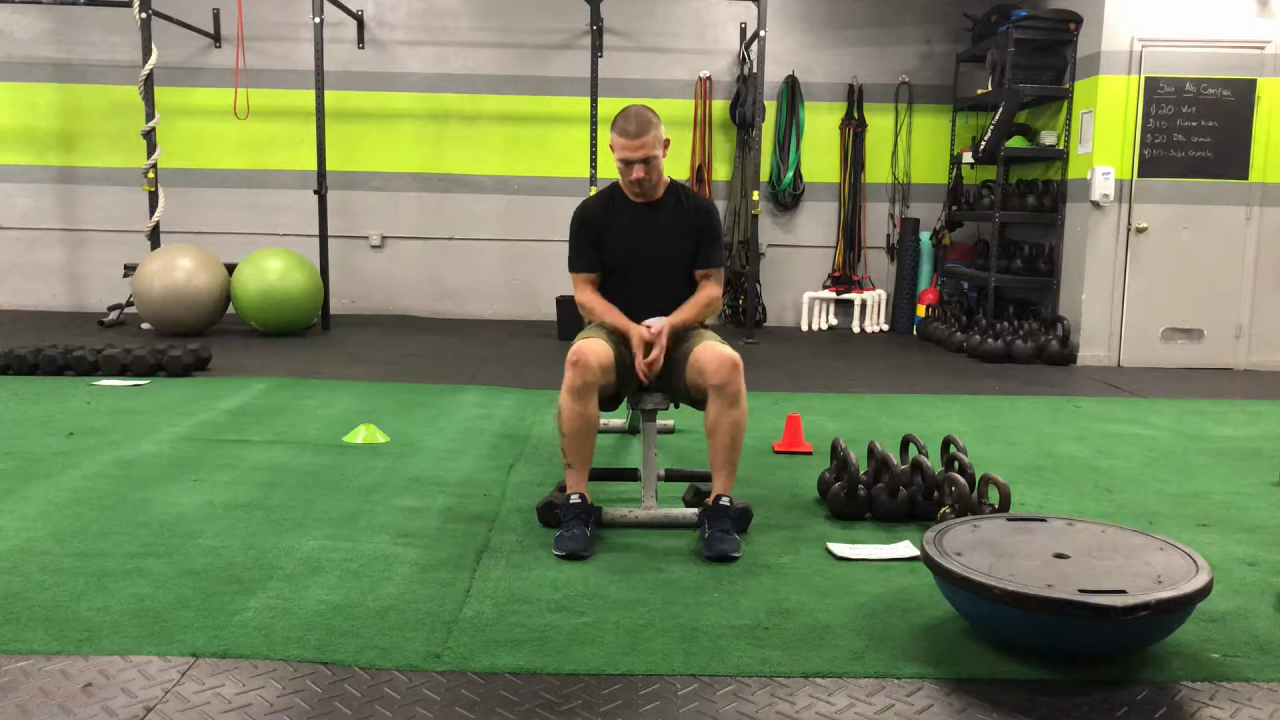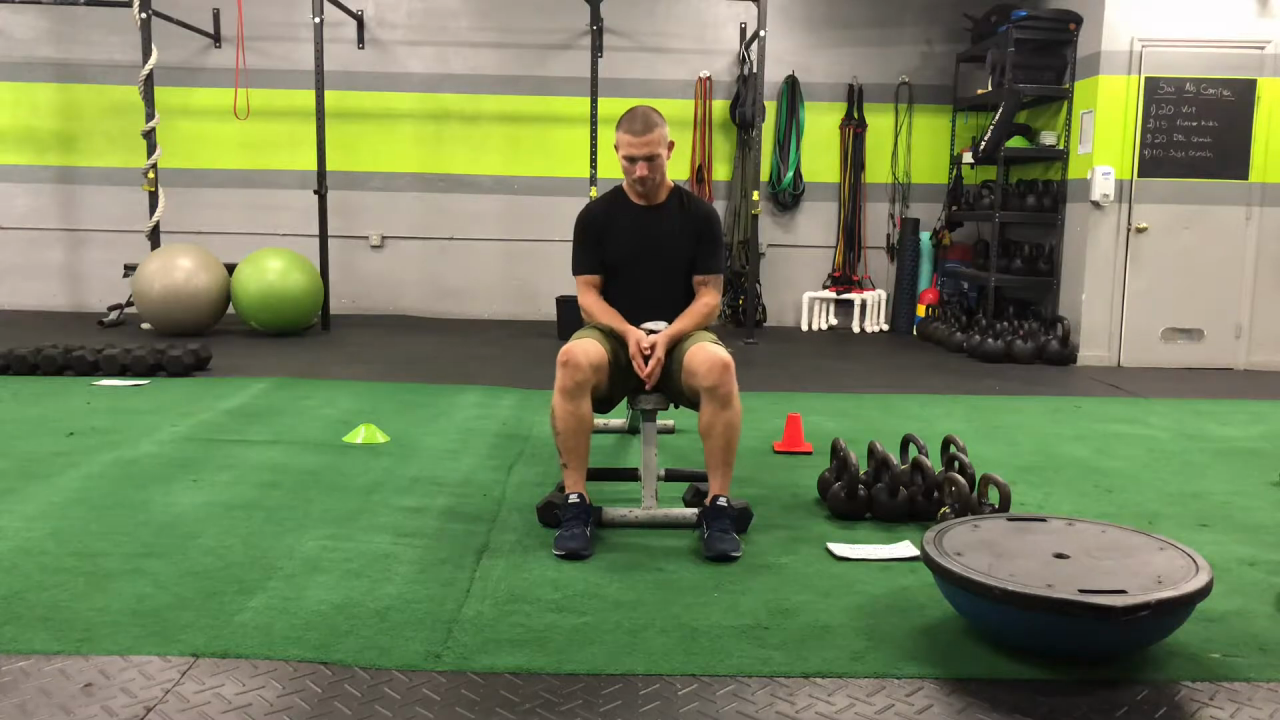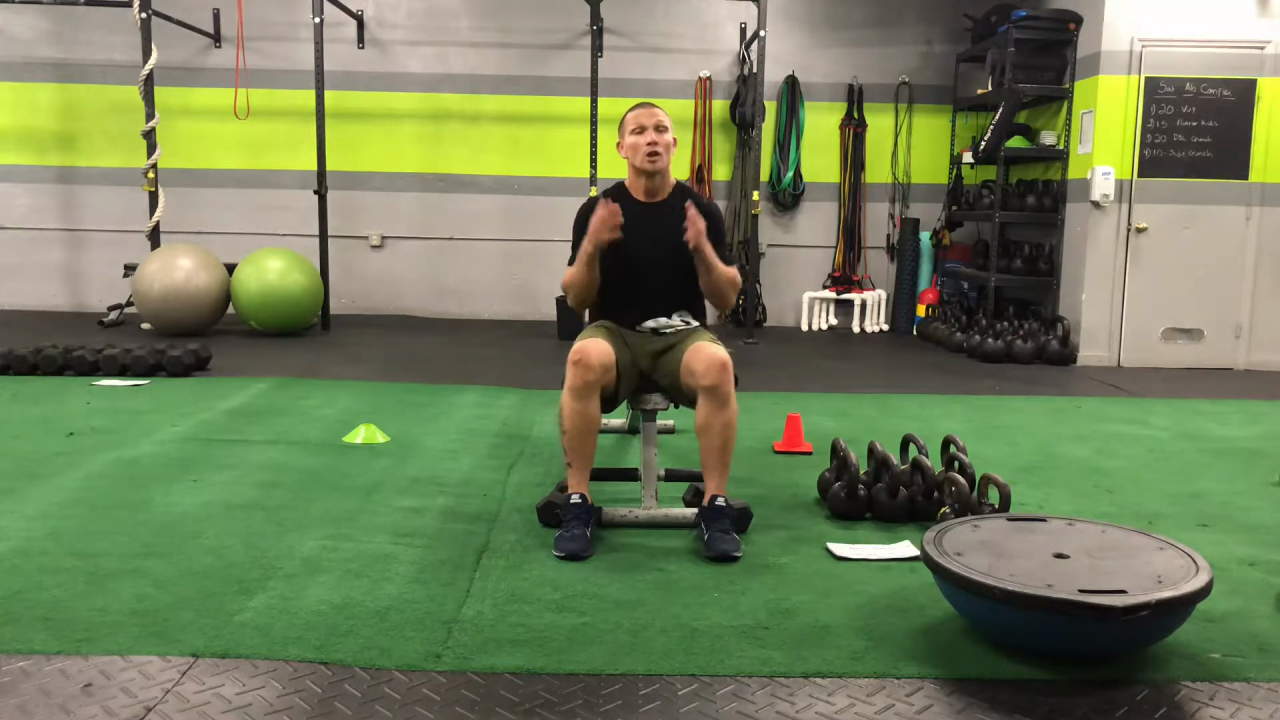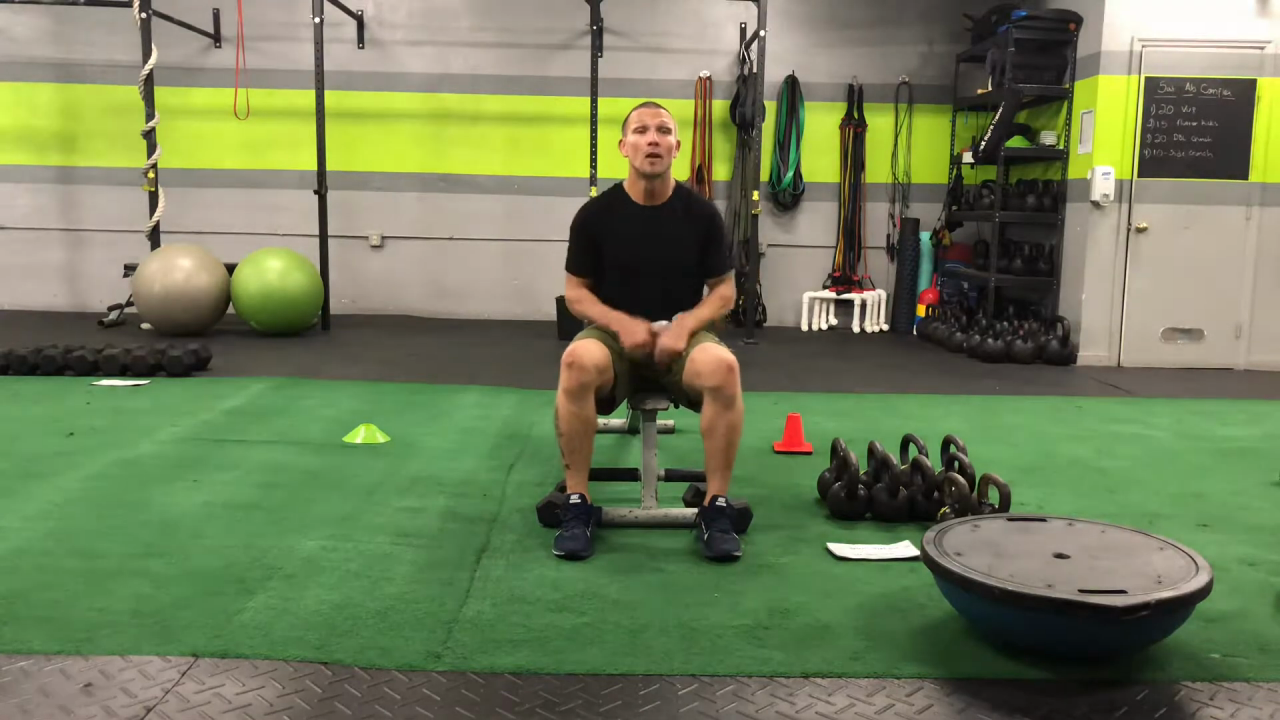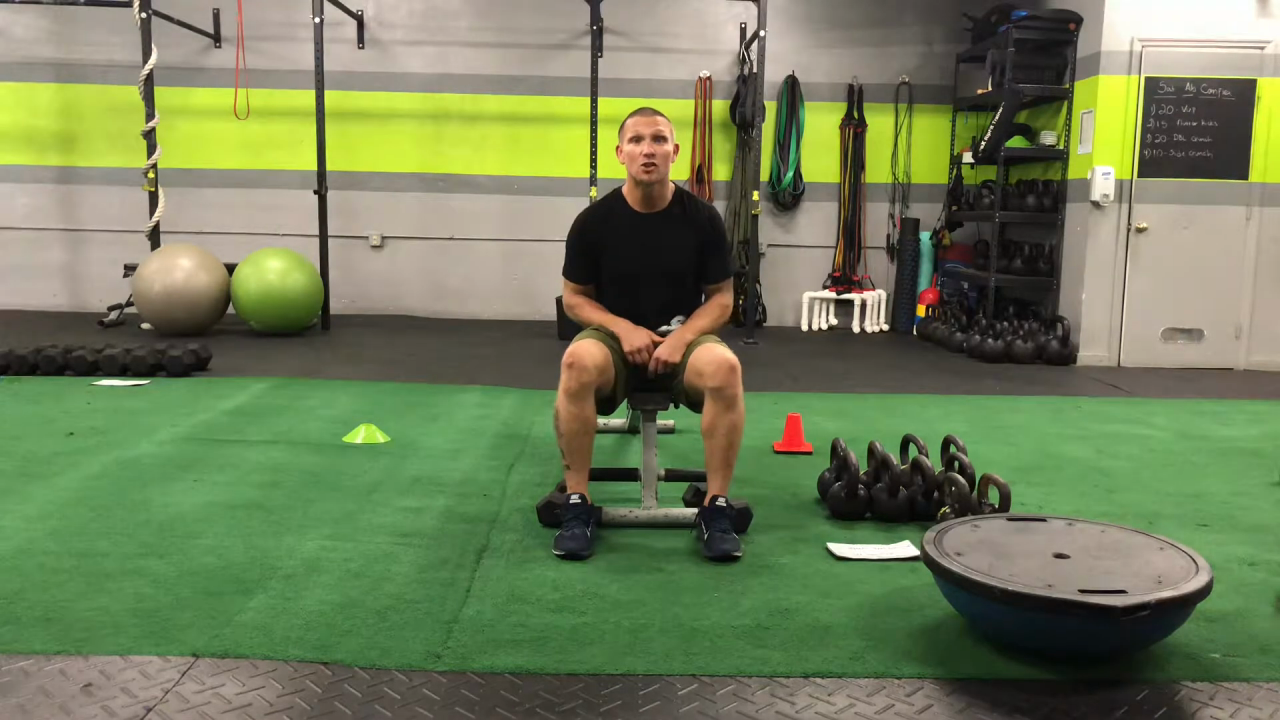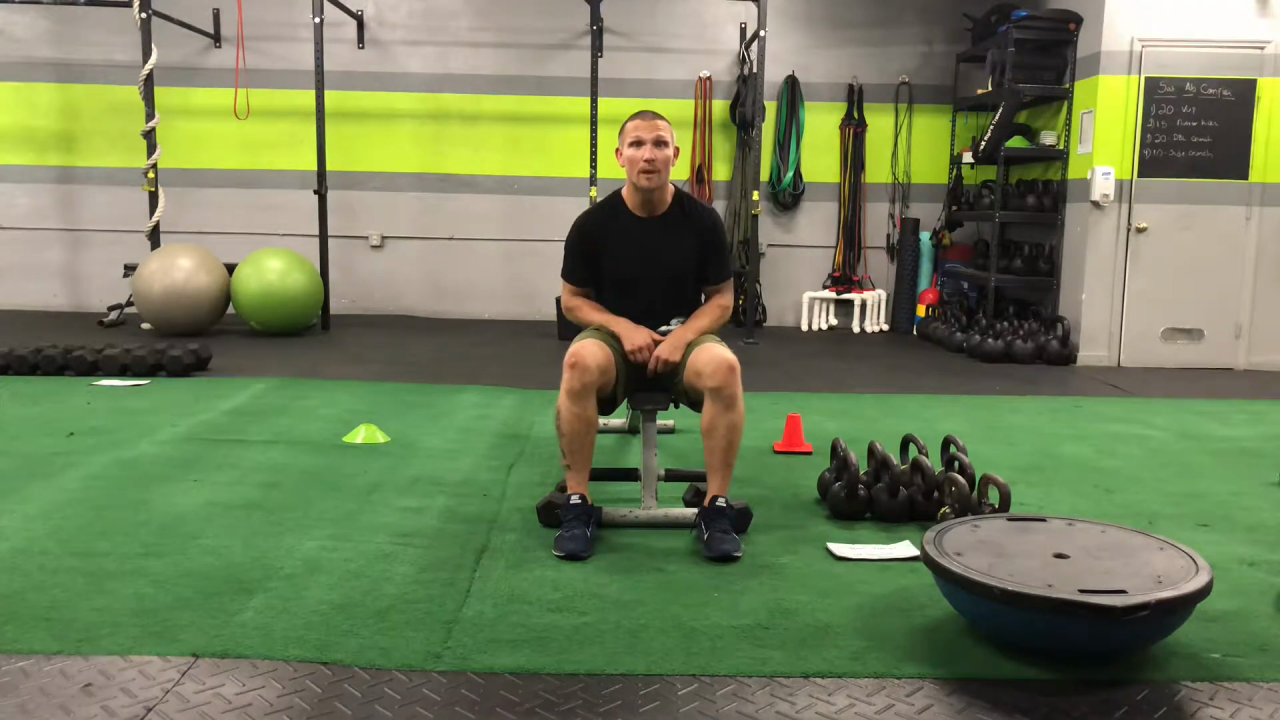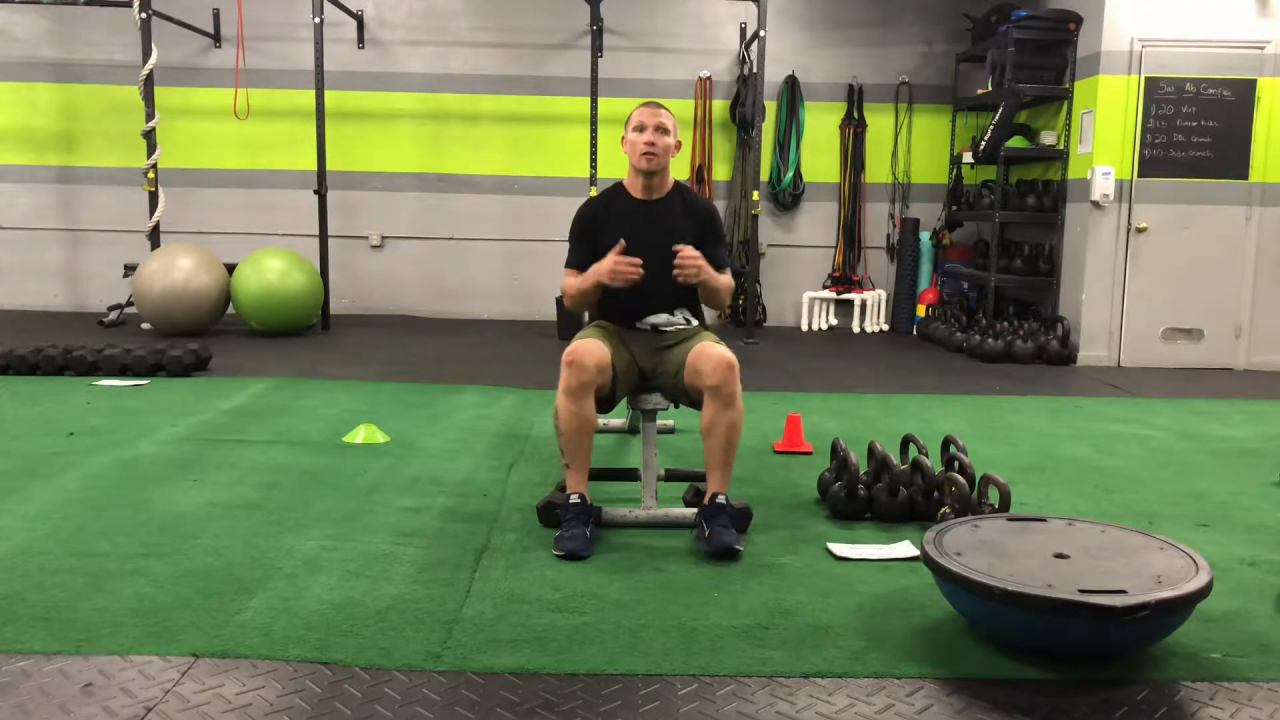
dt=0.5s
person 1, frame 1
left shoulder: (698, 210)
right shoulder: (592, 213)
left elbow: (711, 288)
right elbow: (584, 292)
left wrist: (667, 327)
right wrist: (632, 330)
left hip: (681, 333)
right hip: (616, 333)
left knee: (726, 365)
right knee: (582, 361)
left ankle: (719, 507)
right ankle: (576, 504)
person 1, frame 2
left shoulder: (700, 215)
right shoulder: (596, 215)
left elbow: (709, 296)
right elbow: (588, 294)
left wrist: (667, 338)
right wrist: (629, 333)
left hip: (680, 335)
right hip: (615, 334)
left knee: (718, 366)
right knee: (573, 360)
left ankle: (717, 507)
right ankle: (576, 504)
person 1, frame 3
left shoulder: (697, 208)
right shoulder: (601, 209)
left elbow: (726, 298)
right elbow: (577, 299)
left wrist: (704, 250)
right wrist: (592, 245)
left hip: (681, 334)
right hip: (616, 333)
left knee: (717, 365)
right knee: (584, 360)
left ankle: (715, 507)
right ankle: (578, 504)
person 1, frame 4
left shoulder: (700, 213)
right shoulder: (597, 214)
left elbow: (725, 290)
right elbow: (575, 292)
left wrist: (687, 324)
right wrist: (620, 322)
left hip: (681, 338)
right hip: (615, 336)
left knee: (723, 368)
right knee: (577, 361)
left ankle: (715, 507)
right ankle: (577, 504)
person 1, frame 5
left shoulder: (702, 218)
right shoulder: (594, 221)
left elbow: (721, 299)
right elbow: (575, 298)
left wrist: (682, 336)
right wrist: (623, 328)
left hip: (683, 338)
right hip: (616, 335)
left knee: (725, 368)
right knee: (578, 363)
left ankle: (715, 509)
right ankle: (577, 505)
person 1, frame 6
left shoulder: (702, 221)
right shoulder: (593, 224)
left elbow: (721, 299)
right elbow: (573, 300)
left wrist: (681, 336)
right wrist: (624, 327)
left hip: (683, 337)
right hip: (616, 335)
left knee: (724, 367)
right knee: (579, 363)
left ankle: (715, 508)
right ankle: (577, 504)
person 1, frame 7
left shoulder: (699, 211)
right shoulder: (596, 211)
left elbow: (722, 299)
right elbow: (572, 299)
left wrist: (707, 277)
right wrist: (597, 275)
left hip: (681, 335)
right hip: (614, 333)
left knee: (724, 367)
right knee: (577, 362)
left ankle: (715, 506)
right ankle: (577, 505)
